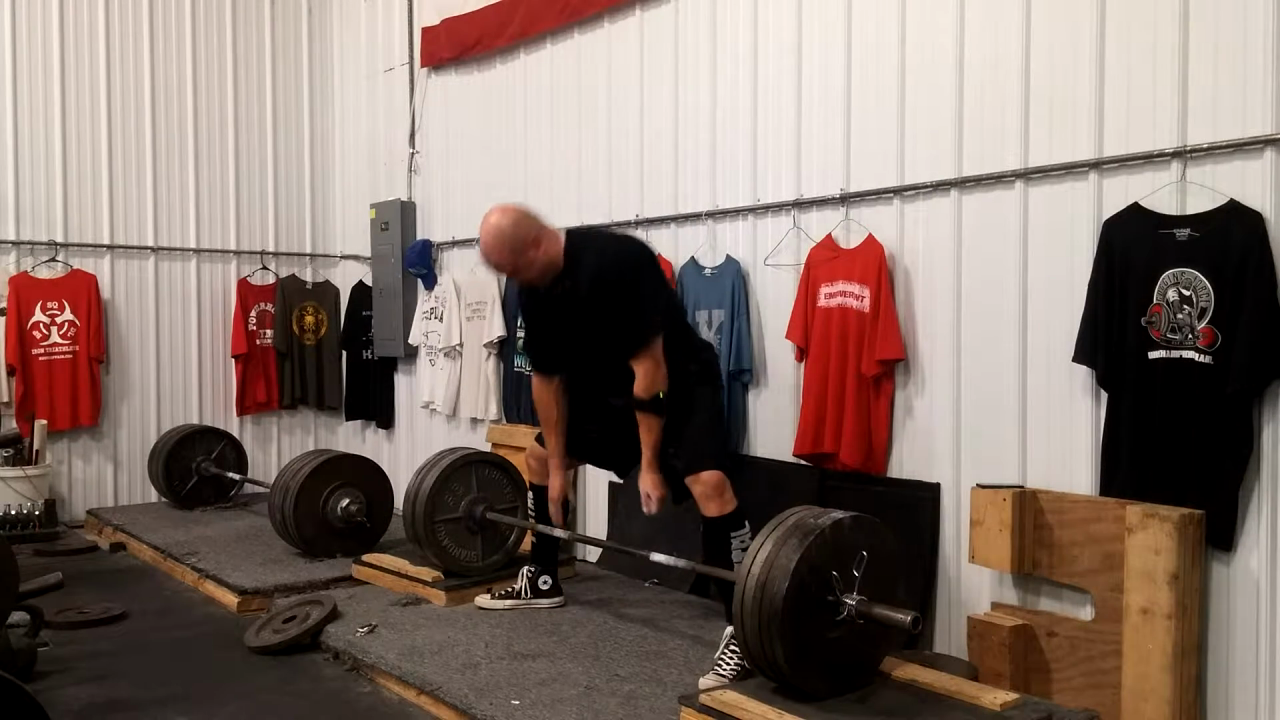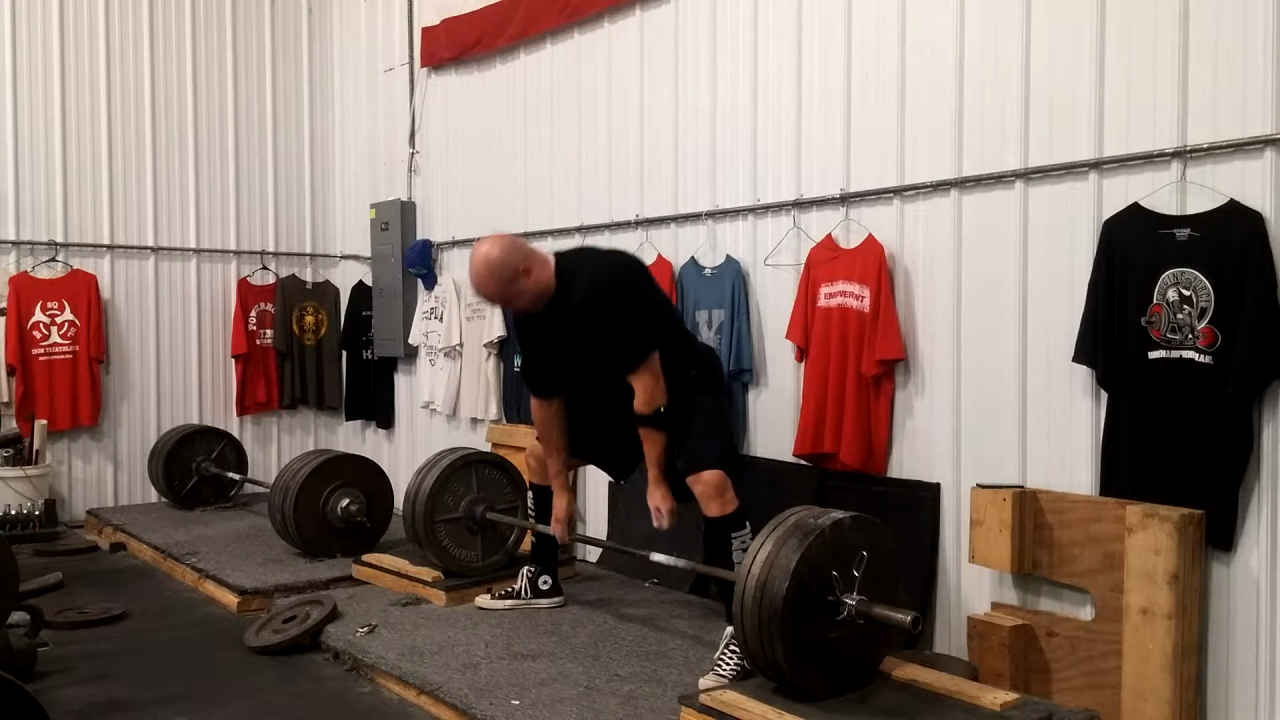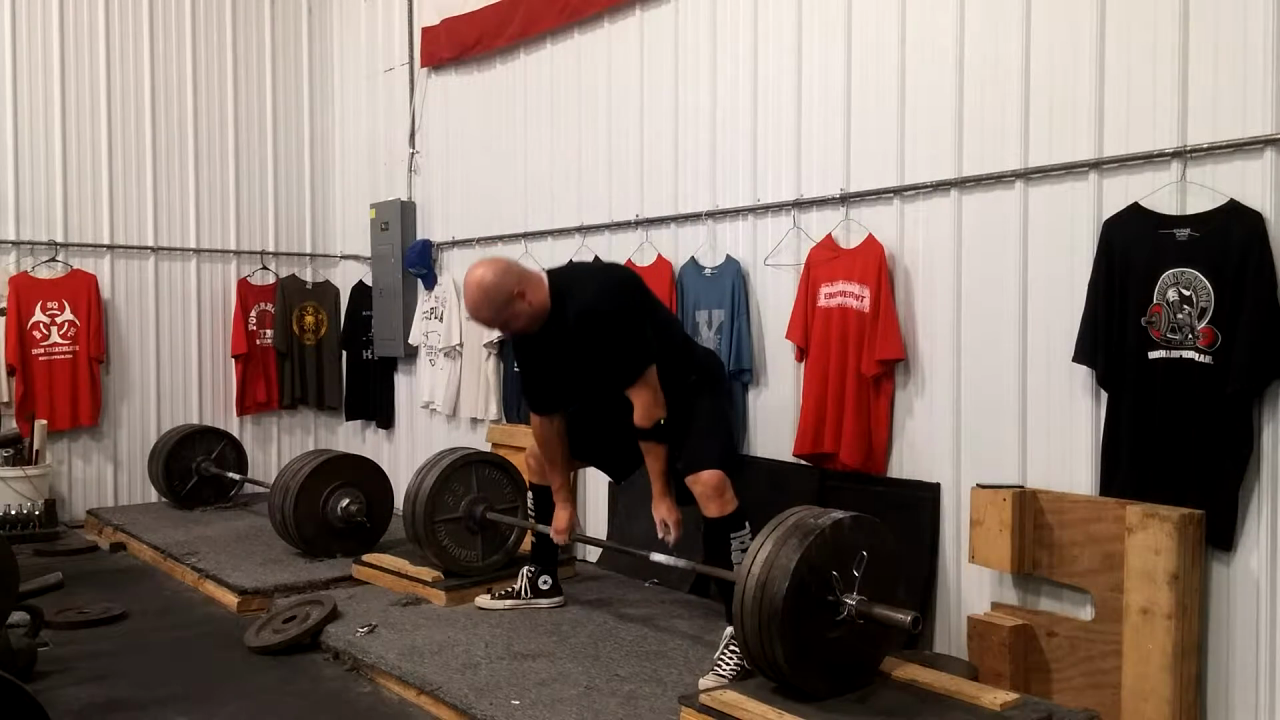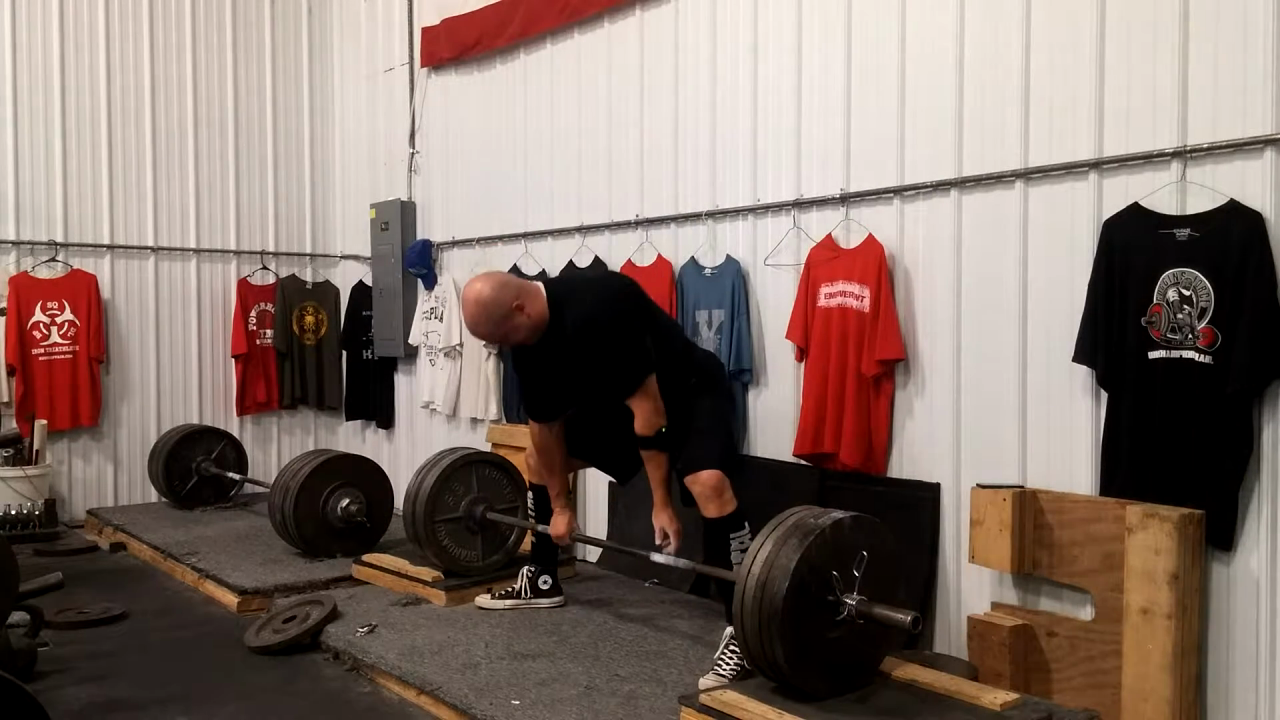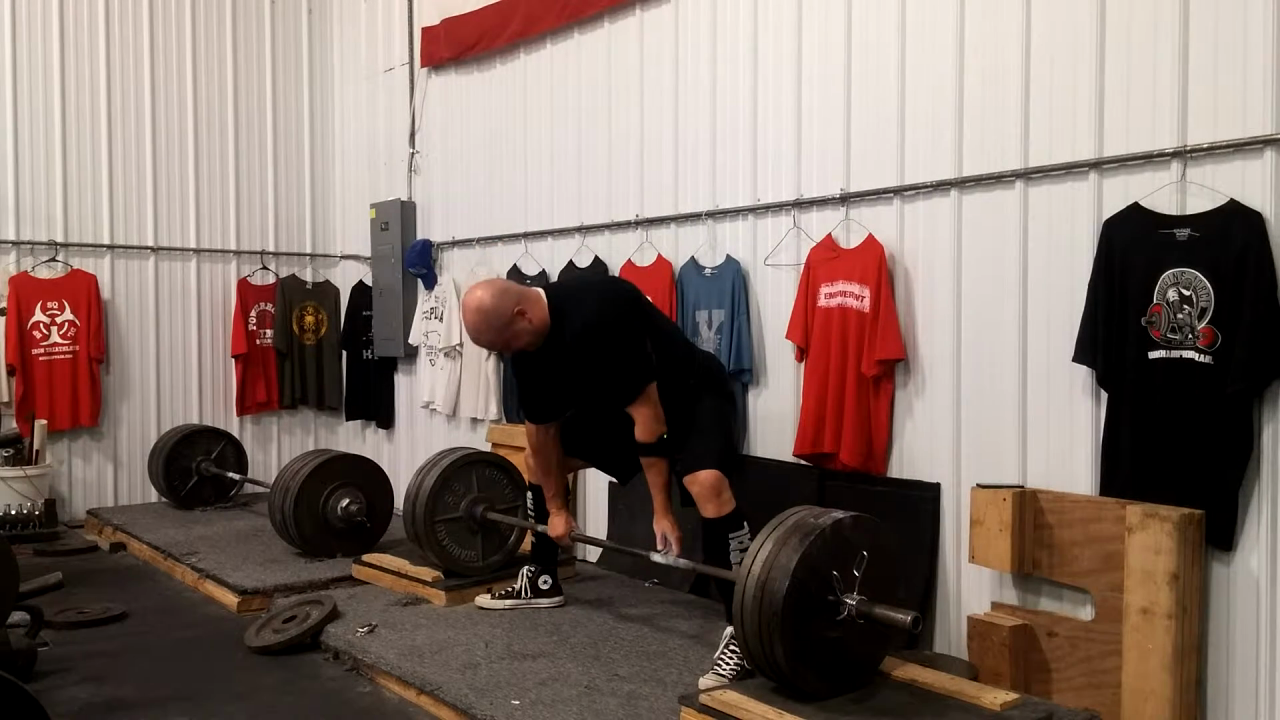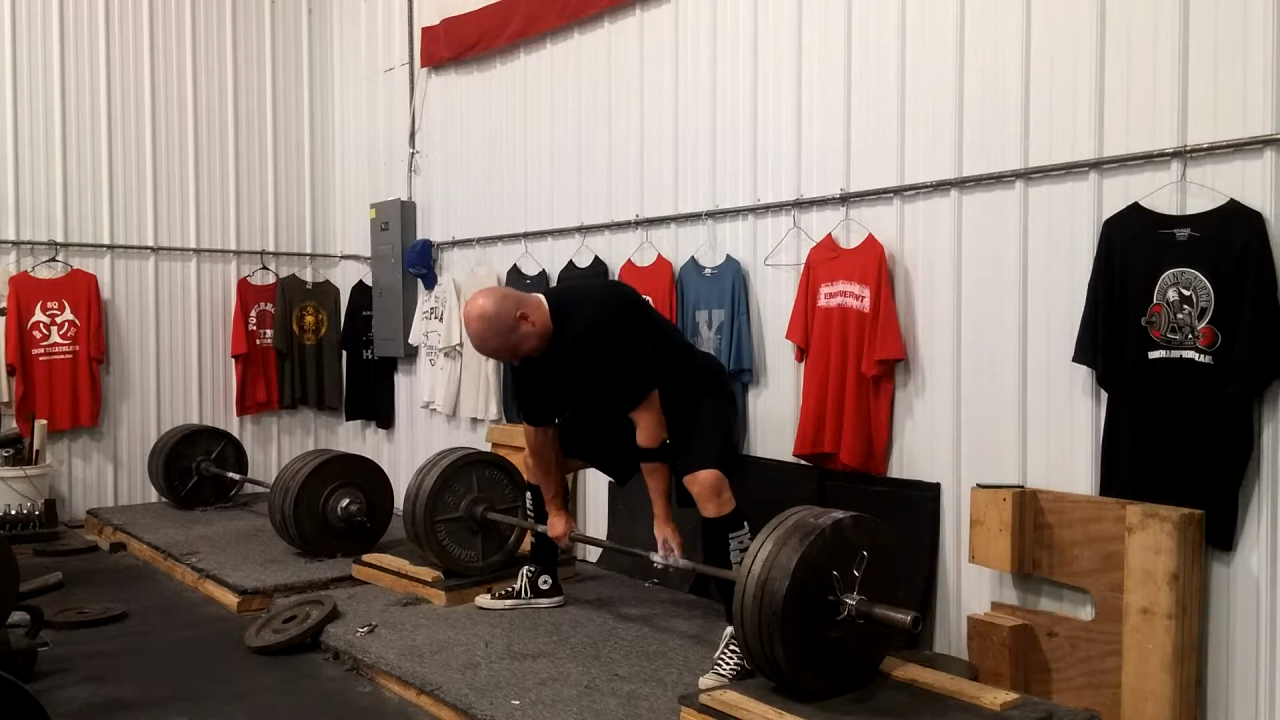
dt=0.1s
person 1, frame 1
left shoulder: (616, 262)
right shoulder: (534, 287)
left elbow: (650, 367)
right elbow: (547, 378)
left wrist: (650, 466)
right wrist: (558, 466)
left hip: (680, 382)
left knee: (708, 483)
right knee: (538, 459)
left ankle: (740, 631)
right ankle: (541, 580)
person 1, frame 2
left shoulder: (607, 282)
right shoulder: (530, 311)
left elbow: (648, 383)
right elbow: (546, 400)
left wrist: (656, 481)
right wrist: (561, 490)
left hip: (685, 386)
left knee: (710, 483)
right knee: (538, 457)
left ankle: (741, 631)
right ankle: (541, 580)
person 1, frame 3
left shoulder: (602, 297)
right shoulder: (527, 327)
left elbow: (646, 397)
right elbow: (546, 416)
left wrist: (661, 495)
right wrist: (563, 503)
left hip: (685, 389)
left knee: (708, 484)
right knee: (539, 457)
left ankle: (740, 632)
right ankle: (541, 580)
person 1, frame 4
left shoulder: (600, 309)
right shoulder: (526, 336)
left elbow: (646, 406)
right elbow: (544, 424)
left wrist: (661, 504)
right wrist: (559, 506)
left hip: (689, 393)
left knee: (708, 484)
right knee: (538, 460)
left ankle: (740, 631)
right ankle: (541, 580)
person 1, frame 5
left shoulder: (600, 314)
right shoulder: (527, 340)
left elbow: (647, 413)
right elbow: (542, 427)
left wrist: (662, 511)
right wrist: (557, 508)
left hip: (689, 393)
left knee: (706, 483)
right knee: (537, 460)
left ankle: (740, 631)
right ankle: (541, 579)
person 1, frame 6
left shoulder: (603, 321)
right shoulder: (525, 343)
left elbow: (648, 419)
right elbow: (541, 429)
left wrist: (662, 518)
right wrist: (556, 509)
left hip: (691, 396)
left knee: (706, 484)
right knee: (535, 460)
left ankle: (740, 631)
right ankle: (541, 580)
